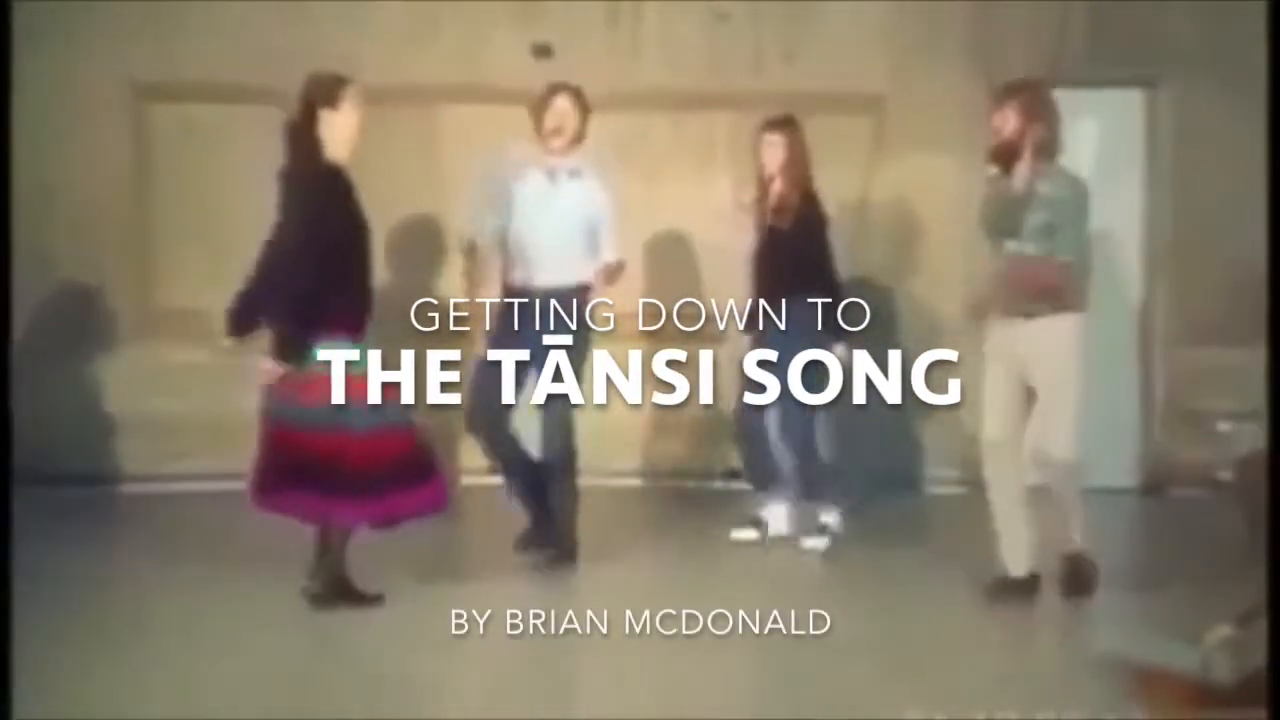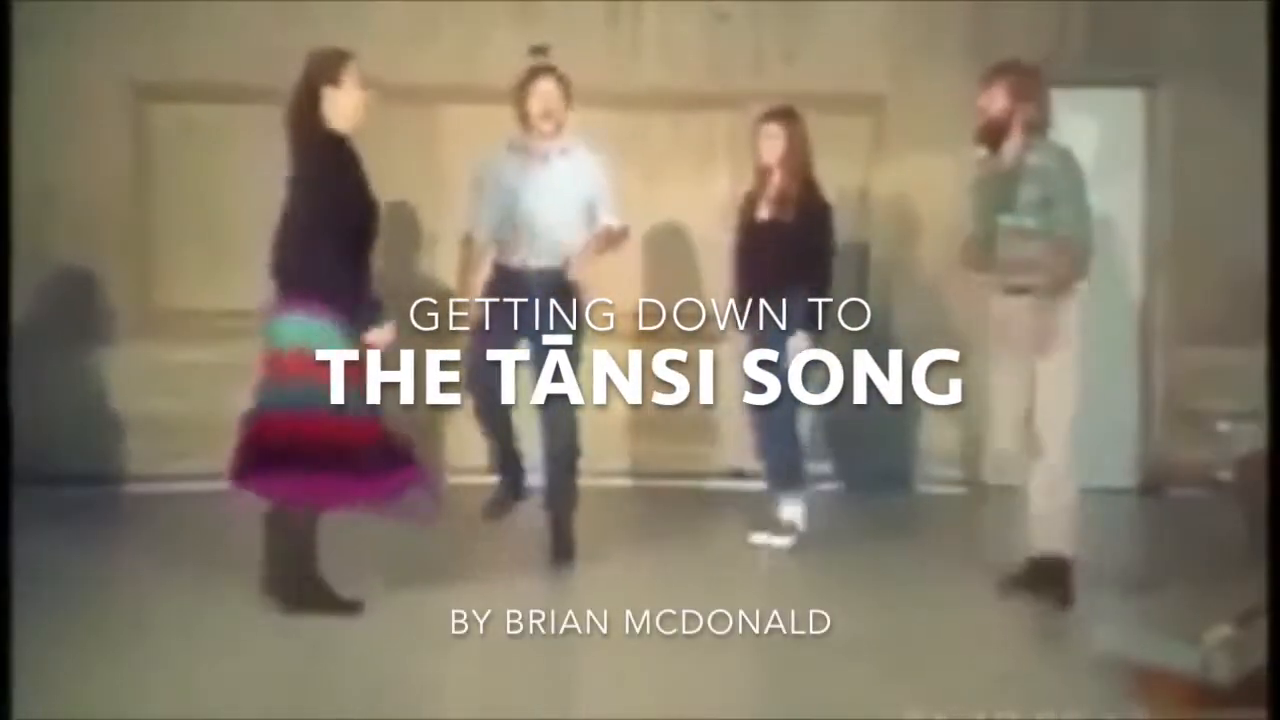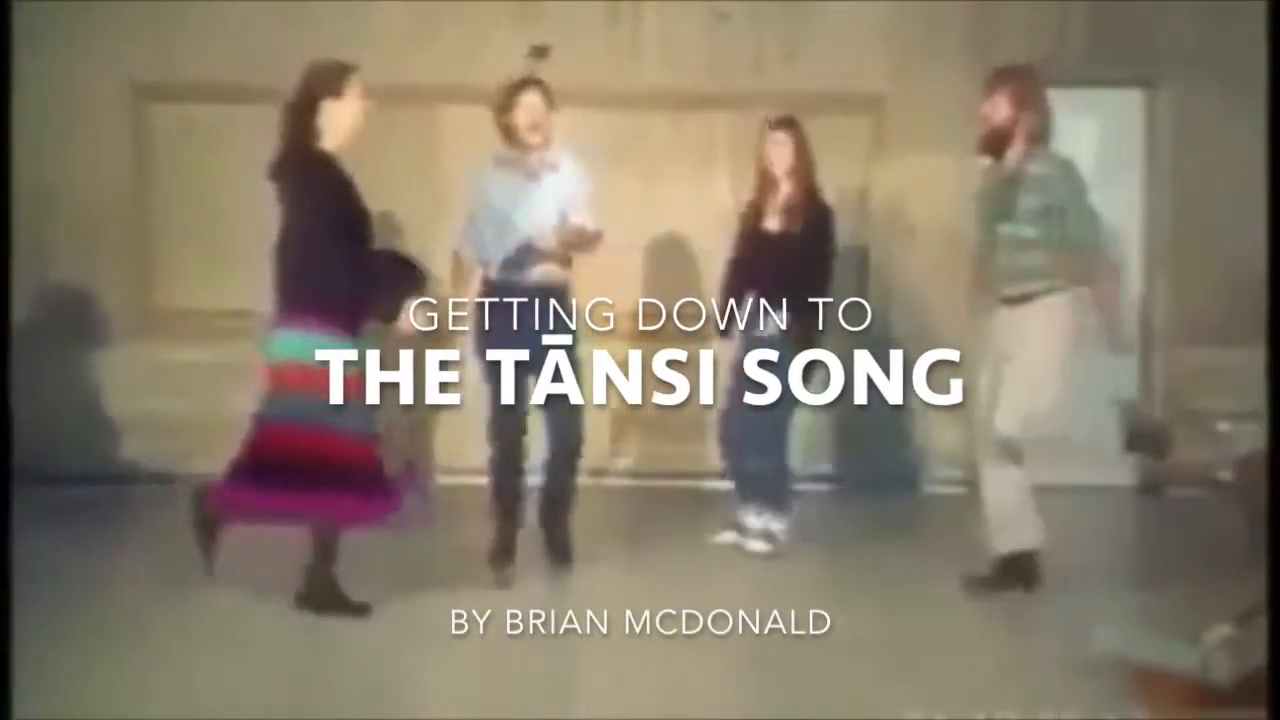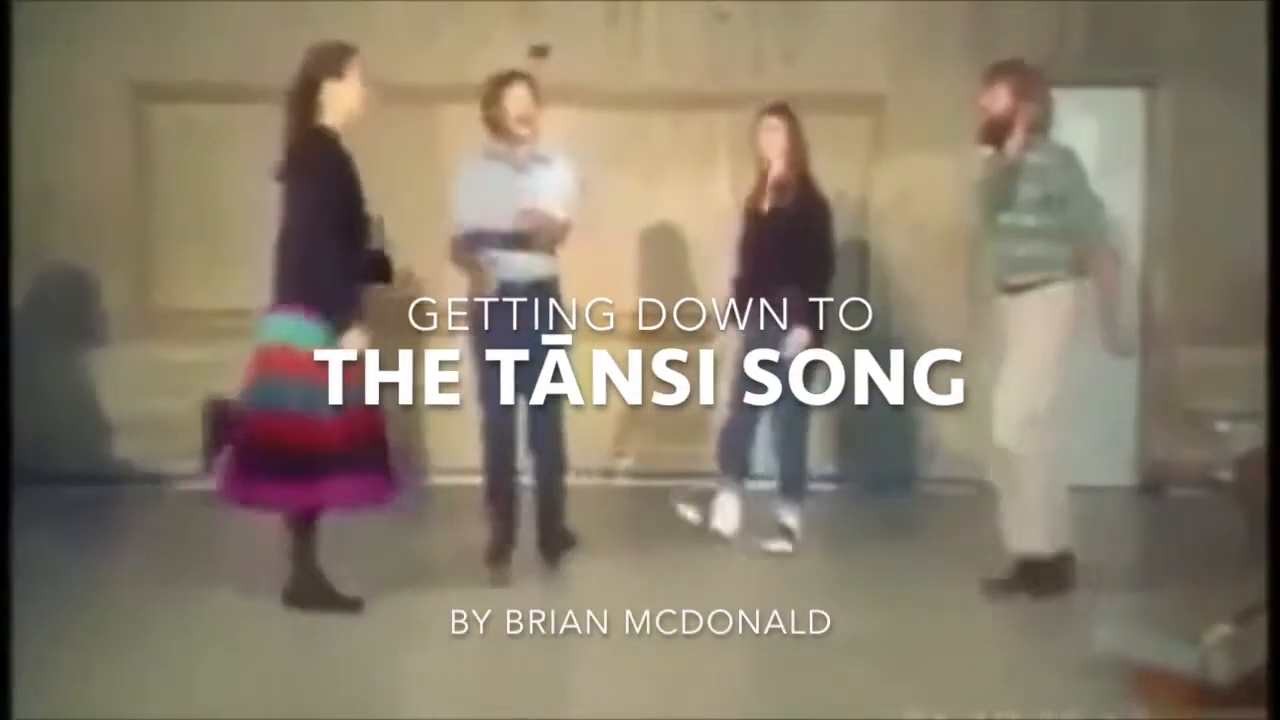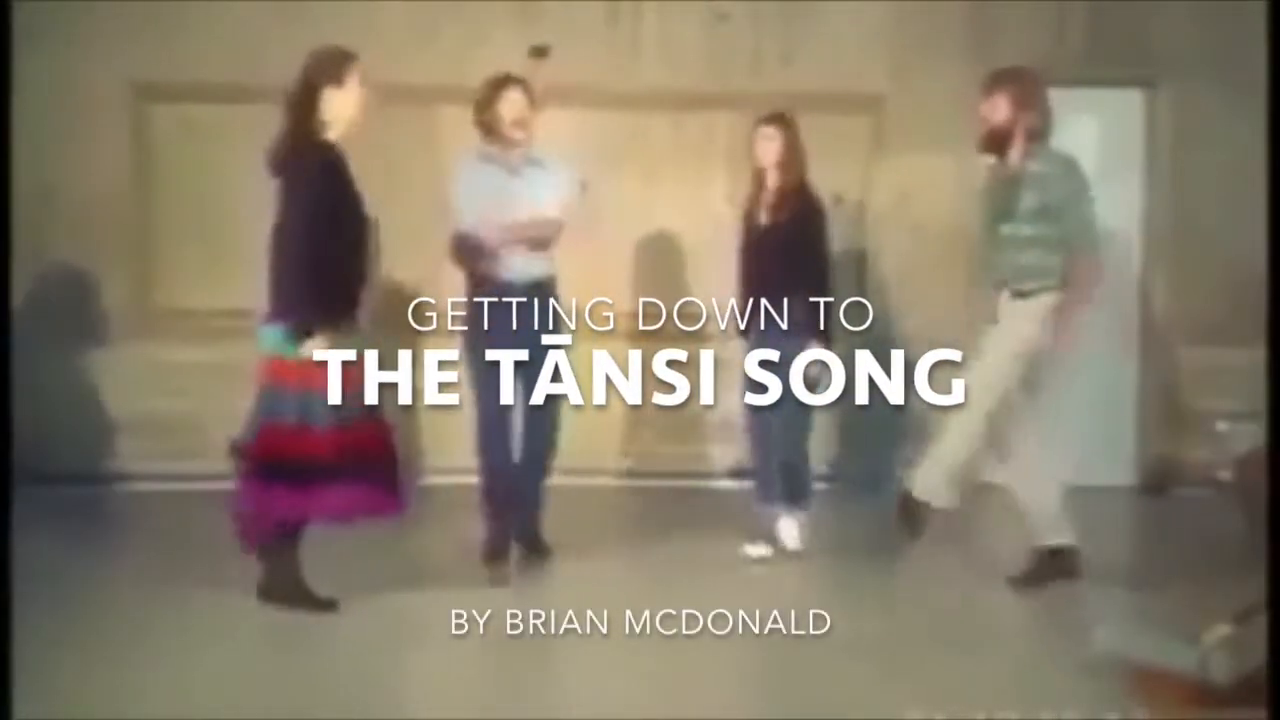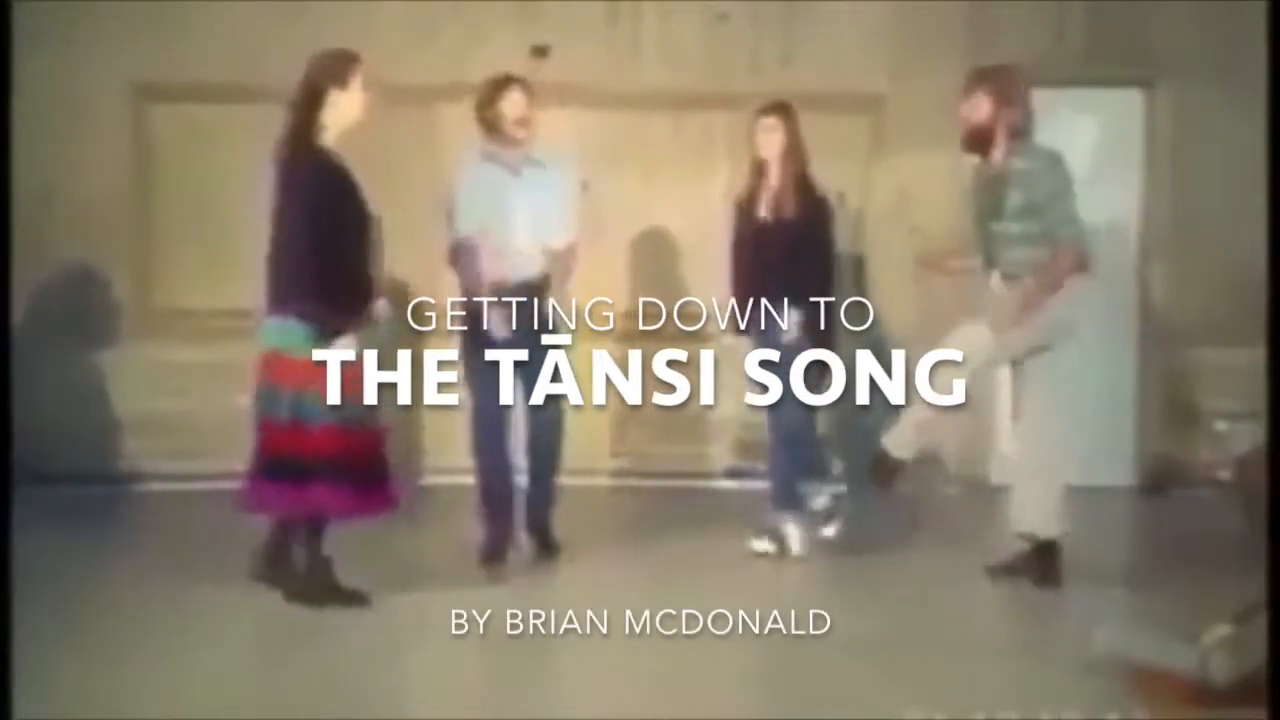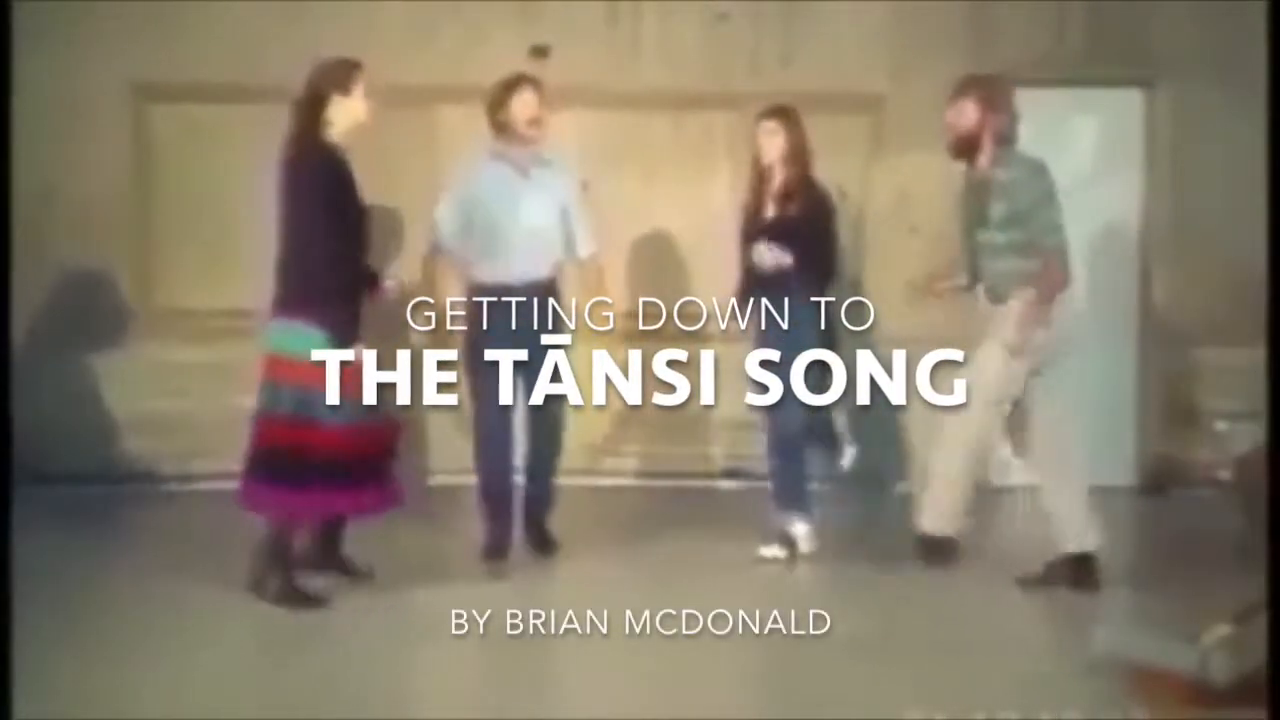
dt=0.2s
person 1, frame 1
left shoulder: (313, 180)
right shoulder: (324, 184)
left elbow: (283, 258)
right elbow: (293, 263)
left wrist: (246, 320)
right wrist: (285, 344)
left hip: (315, 340)
right hip: (324, 343)
left knee: (324, 458)
right knee: (358, 458)
left ankle: (328, 567)
right ankle: (329, 576)
person 1, frame 2
left shoulder: (320, 154)
right shoulder: (332, 155)
right elbow: (330, 247)
right wrist: (369, 315)
left hip: (307, 314)
right hip: (320, 318)
left knee: (303, 443)
right knee: (323, 443)
left ankle: (288, 568)
right ankle: (296, 575)
person 1, frame 3
left shoulder: (313, 171)
right shoulder: (317, 173)
left elbow: (347, 252)
right elbow: (335, 259)
left wrist: (407, 277)
right wrist: (395, 299)
left hip: (320, 327)
right hip: (317, 331)
left knee: (323, 453)
right knee: (325, 454)
person 1, frame 4
left shoulder: (318, 151)
right shoulder: (322, 151)
right elbow: (320, 244)
left wrist: (378, 267)
right wrist: (346, 319)
left hip: (313, 315)
right hip: (310, 318)
left knee: (314, 439)
right knee: (314, 440)
right ankle: (305, 574)
person 1, frame 5
left shoulder: (313, 157)
right shoulder: (316, 159)
right elbow: (296, 245)
left wrist: (324, 318)
right wrist: (307, 327)
left hip: (311, 322)
right hip: (307, 330)
left knee: (311, 446)
right knee: (317, 447)
right ankle: (282, 572)
person 1, frame 6
left shoulder: (320, 163)
right shoulder: (310, 165)
right elbow: (299, 251)
left wrist: (366, 296)
right wrist: (332, 327)
left hip: (320, 322)
right hip: (308, 328)
left knee: (316, 441)
right knee: (320, 444)
left ankle: (279, 556)
right ankle: (309, 567)
person 1, frame 7
left shoulder: (317, 161)
right shoulder: (318, 164)
right elbow: (321, 253)
left wrist: (370, 281)
right wrist: (344, 333)
left hip: (317, 324)
right hip: (313, 328)
left knee: (336, 440)
right knee: (319, 444)
left ankle: (322, 545)
right ankle: (273, 566)
person 2, frame 1
left shoulder: (1066, 191)
right shoulder: (996, 188)
left elbow: (1065, 274)
left wrist: (1010, 282)
right wrist: (994, 292)
left hip: (1055, 330)
right hip: (1005, 330)
left knee: (1050, 450)
right knee: (998, 445)
left ankle: (1077, 549)
right ankle: (1018, 567)
person 2, frame 2
left shoulder: (1056, 165)
right shoulder: (988, 169)
left elbow: (1075, 250)
left wrist: (1044, 308)
right wrist: (972, 255)
left hip: (1051, 310)
right hip: (1008, 309)
left knee: (1052, 435)
right knee: (1007, 437)
left ankle: (1054, 558)
right ankle: (1043, 553)
person 2, frame 3
left shoulder: (1056, 174)
right shoulder: (993, 177)
left elbow: (1093, 253)
left wrist: (1113, 324)
right wrist: (984, 297)
left hip: (1046, 313)
right hip: (1006, 315)
left knee: (1010, 431)
right knee: (998, 436)
right ankle: (1016, 550)
person 2, frame 4
left shoulder: (1056, 163)
right shoulder: (994, 167)
left elbow: (1097, 244)
left wrist: (1109, 320)
left hip: (1047, 303)
right hip: (1010, 304)
left knee: (1014, 427)
right knee: (1015, 431)
left ankle: (1044, 553)
right ankle: (1044, 552)
person 2, frame 5
left shoulder: (1057, 171)
right shoulder: (998, 175)
left elbow: (1086, 257)
left wrist: (1060, 322)
right wrist: (995, 308)
left hip: (1046, 310)
right hip: (1014, 307)
left knee: (977, 391)
left ankle: (926, 491)
right ankle: (1054, 547)
person 2, frame 6
left shoulder: (1041, 166)
right shoulder: (986, 173)
left elbow: (1070, 251)
left wrist: (1023, 300)
right wrist: (961, 263)
left hip: (1045, 300)
right hip: (1017, 299)
left knee: (953, 355)
left ankle: (896, 449)
right ankle: (1041, 545)
person 2, frame 7
left shoulder: (1024, 175)
right shoulder: (976, 180)
left elbow: (1055, 261)
left wrist: (1031, 319)
right wrist: (955, 280)
left hip: (1026, 315)
right hip: (1003, 311)
left knee: (966, 408)
left ankle: (937, 528)
right ankle: (1078, 557)
person 3, frame 1
left shoulder: (592, 188)
right shoulder: (513, 178)
left elbow: (611, 257)
right elbow: (490, 243)
left wrist: (602, 280)
right wrist: (486, 296)
left hip: (567, 306)
right hip: (518, 304)
left knee: (555, 416)
right knee: (482, 412)
left ankle: (561, 531)
right ankle: (541, 513)
person 3, frame 2
left shoulder: (586, 163)
right shoulder: (501, 164)
left elbow: (616, 226)
right elbow: (483, 236)
left wrist: (592, 247)
right wrist: (471, 294)
left hip: (558, 289)
right hip: (508, 284)
left knee: (557, 408)
right knee: (482, 380)
left ankle: (561, 523)
right ankle: (510, 474)
person 3, frame 3
left shoulder: (570, 173)
right shoulder: (488, 179)
left elbow: (587, 234)
right elbow: (470, 252)
left wrist: (562, 240)
left hip: (551, 303)
right hip: (502, 302)
left knee: (565, 420)
right knee: (505, 423)
left ankle: (555, 524)
right ankle: (506, 533)
person 3, frame 4
left shoulder: (557, 168)
right shoulder: (474, 172)
left elbow: (557, 229)
right elbow: (461, 243)
left wrist: (528, 224)
right wrist: (475, 271)
left hip: (543, 297)
right hip: (496, 301)
left knee: (547, 417)
right knee: (499, 420)
left ankle: (550, 521)
right ankle: (502, 531)
person 3, frame 5
left shoulder: (552, 172)
right shoulder: (469, 173)
left elbow: (550, 229)
right elbow: (463, 244)
left wrist: (507, 230)
right wrist: (481, 256)
left hip: (538, 298)
right hip: (490, 300)
left knee: (543, 415)
right knee: (494, 417)
left ankle: (527, 519)
right ankle: (500, 527)
person 3, frame 6
left shoulder: (554, 174)
right shoulder: (469, 175)
left elbow: (565, 248)
right elbow: (462, 248)
left wrist: (548, 297)
right wrist: (487, 302)
left hip: (537, 306)
right hip: (486, 308)
left knee: (547, 417)
right knee: (489, 419)
left ankle: (539, 517)
right ankle: (497, 528)
person 3, frame 7
left shoulder: (560, 176)
right shoulder: (475, 175)
left elbow: (583, 247)
right elbow: (445, 244)
left hip: (541, 301)
right hip: (490, 302)
left knee: (547, 414)
right knee: (492, 417)
left ankle: (537, 517)
right ankle: (497, 525)
person 4, frame 1
left shoulder: (805, 208)
right shoulder: (766, 204)
left elbow: (823, 276)
left wrist: (834, 335)
right wrist: (759, 319)
left hip: (801, 324)
right hip: (773, 324)
left knee: (796, 425)
right knee: (750, 419)
left ankle: (827, 514)
right ankle: (774, 510)
person 4, frame 2
left shoulder: (808, 201)
right shoulder: (755, 199)
left elbow: (819, 271)
left wrist: (807, 329)
right wrist: (744, 311)
left hip: (793, 321)
right hip: (764, 318)
left knee: (773, 415)
right knee: (769, 416)
left ankle: (790, 509)
right ankle: (785, 509)
person 4, frame 3
left shoulder: (814, 212)
right shoulder: (756, 209)
left elbow: (819, 279)
right elbow: (739, 270)
left wrist: (789, 318)
right wrist: (729, 321)
left hip: (789, 331)
right hip: (756, 326)
left knee: (766, 425)
right knee: (735, 425)
left ankle: (772, 520)
right ankle: (750, 515)
person 4, frame 4
left shoulder: (806, 198)
right shoulder: (758, 199)
left elbow: (821, 267)
left wrist: (806, 324)
right wrist: (741, 310)
left hip: (793, 321)
right hip: (760, 318)
left knee: (788, 417)
right knee: (741, 410)
left ankle: (790, 518)
right ankle: (726, 505)
person 4, frame 5
left shoulder: (803, 205)
right shoulder: (756, 206)
left elbow: (817, 275)
left wrist: (817, 336)
right wrist: (747, 325)
left hip: (795, 330)
right hip: (764, 328)
left knee: (788, 427)
right knee: (762, 427)
left ankle: (792, 516)
right ankle: (777, 521)
person 4, frame 6
left shoulder: (809, 202)
right shoulder: (749, 202)
left elbow: (822, 271)
left wrist: (803, 314)
right wrist: (744, 317)
left hip: (799, 325)
right hip: (765, 325)
left knee: (791, 420)
right knee: (785, 422)
left ankle: (790, 523)
right ankle: (790, 522)
person 4, frame 7
left shoulder: (813, 200)
right shoulder: (757, 202)
left elbow: (826, 267)
left wrist: (785, 259)
left hip: (803, 318)
right hip: (769, 319)
left knee: (792, 420)
right knee: (781, 422)
right ankle: (797, 524)
